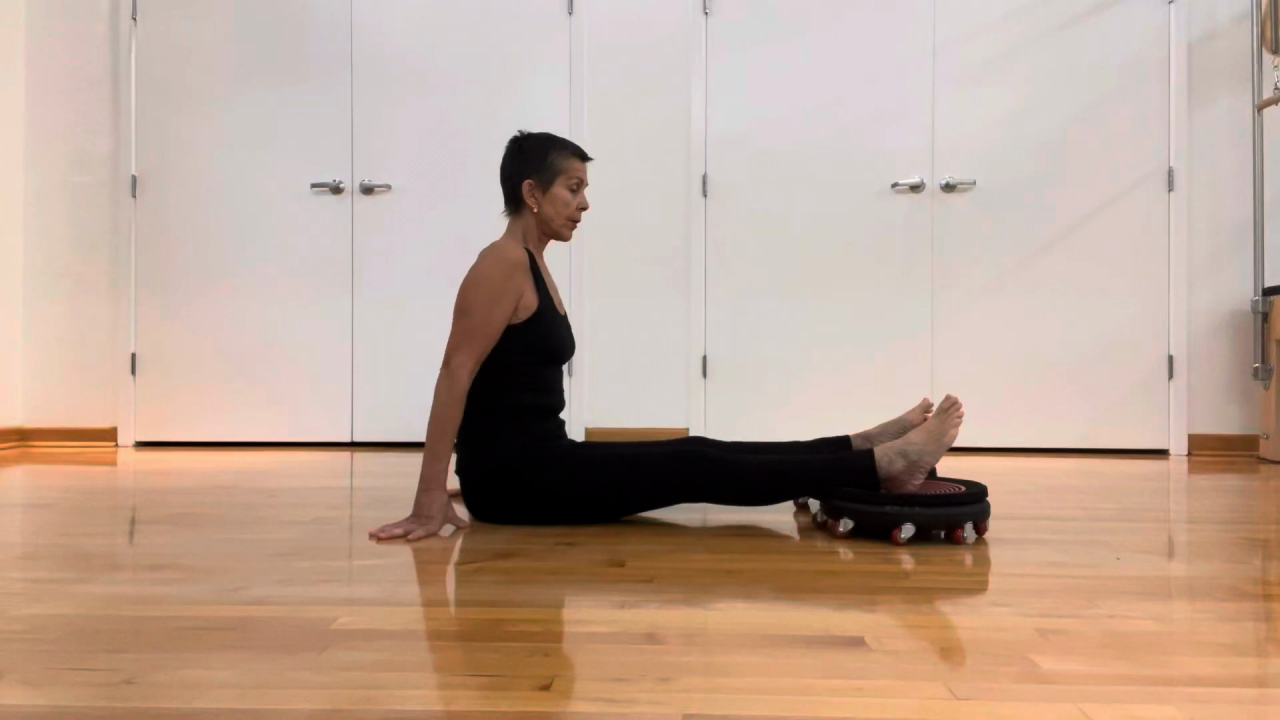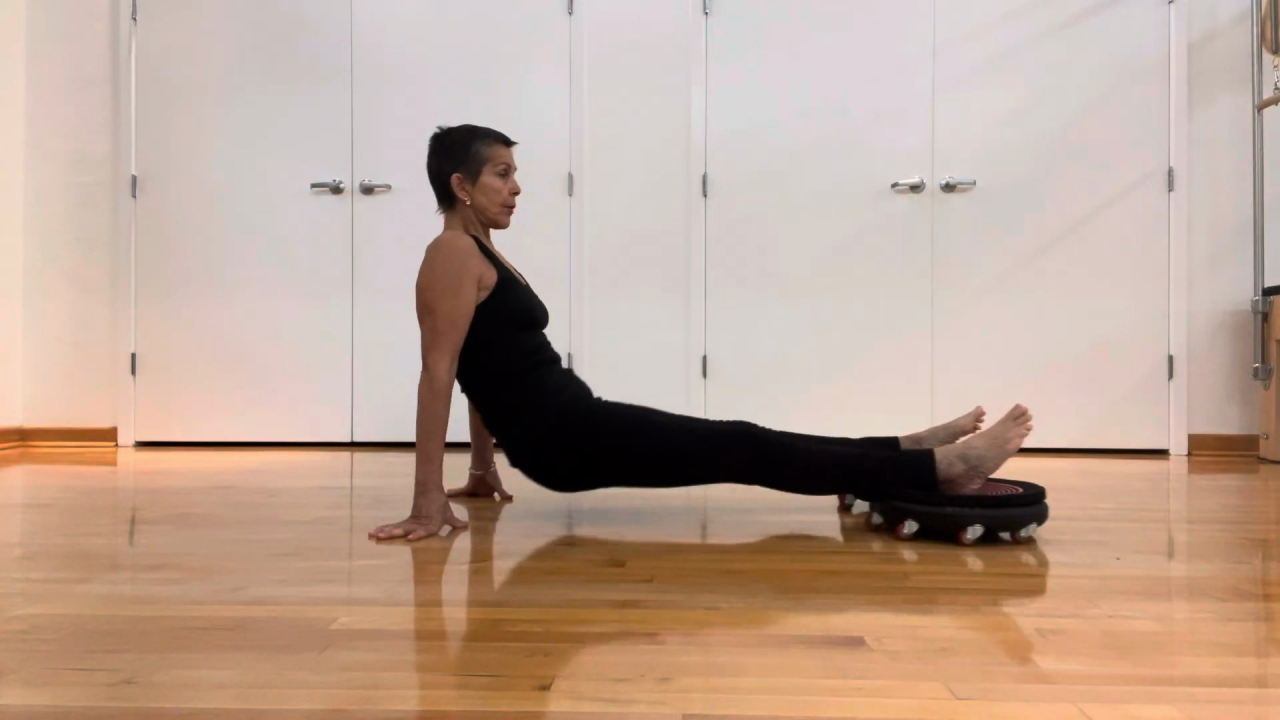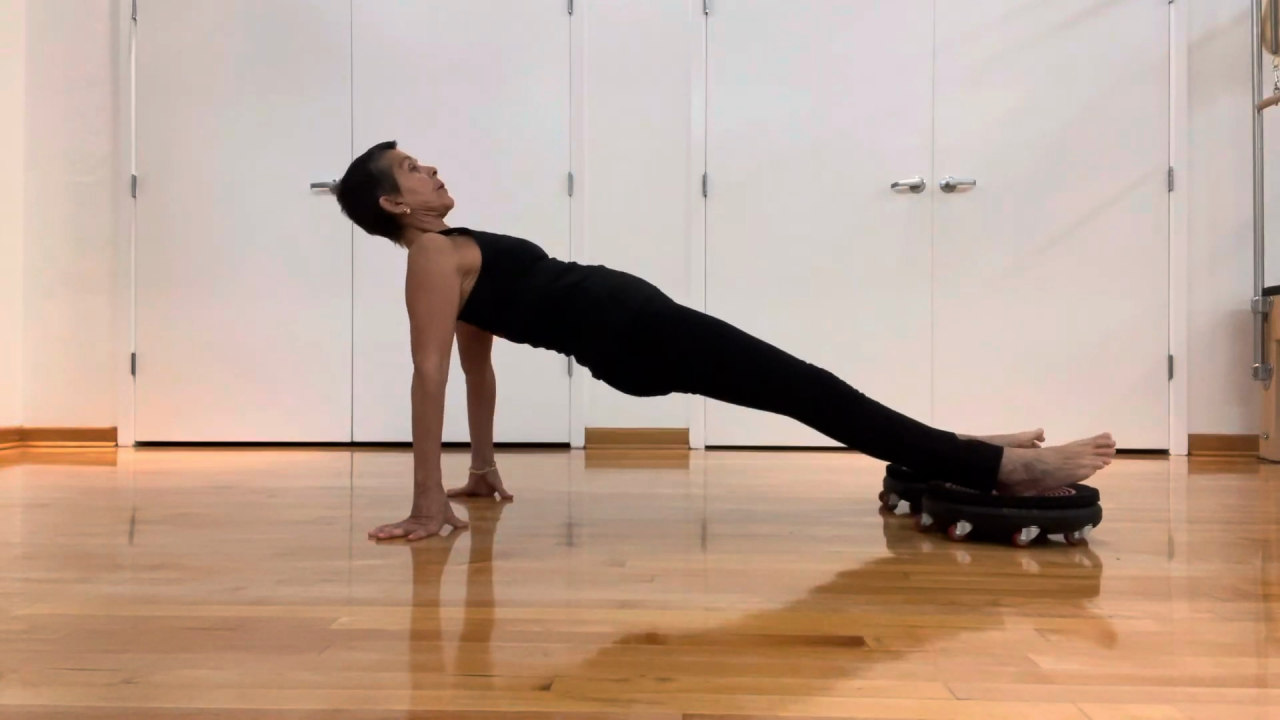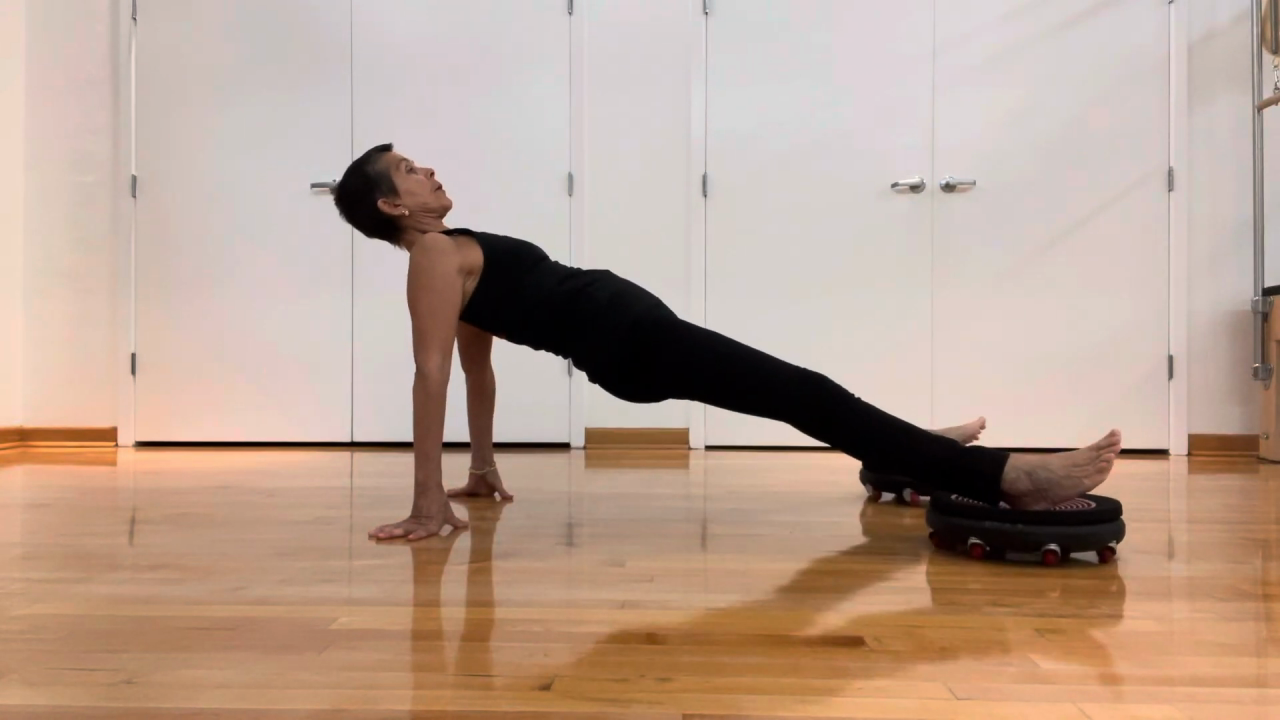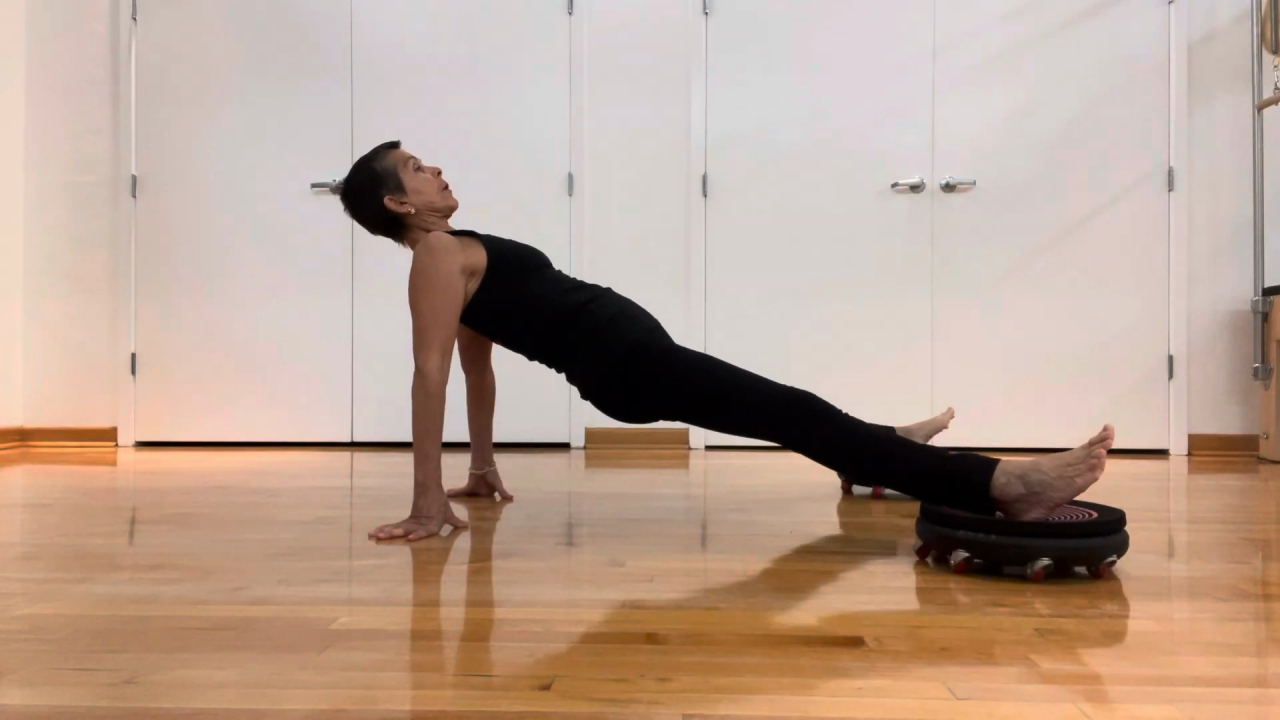
dt=0.7s
person 1, frame 1
left shoulder: (533, 266)
right shoulder: (503, 263)
right elbow: (456, 372)
right wrist: (429, 500)
left hip: (538, 461)
right hip: (508, 477)
left knee: (695, 456)
right knee: (691, 471)
left ankle: (861, 447)
right ankle: (882, 464)
person 1, frame 2
left shoulder: (483, 254)
right shoulder: (452, 254)
left elbow: (482, 363)
right elbow: (437, 372)
left wrist: (485, 467)
right wrist: (428, 502)
left hip: (570, 424)
right hip: (555, 436)
left knee: (736, 442)
right knee: (739, 451)
left ankle: (912, 452)
right ankle: (941, 469)
person 1, frame 3
left shoulder: (458, 254)
right shoulder: (431, 255)
left elbow: (477, 363)
right elbow: (431, 372)
right wrist: (427, 502)
left hip: (637, 319)
right hip: (633, 336)
left knee: (805, 390)
right knee: (810, 395)
left ankle: (978, 455)
right ankle: (1005, 469)
person 1, frame 4
left shoulder: (458, 256)
right shoulder: (434, 256)
left elbow: (477, 364)
right elbow: (433, 373)
right wrist: (428, 502)
left hip: (635, 325)
right hip: (628, 342)
left knee: (795, 392)
right knee: (802, 398)
left ankle: (917, 452)
right ankle: (1008, 478)
person 1, frame 5
left shoulder: (460, 255)
right shoulder: (437, 256)
left elbow: (478, 364)
right elbow: (432, 373)
right wrist: (429, 500)
left hip: (630, 346)
right hip: (624, 363)
left knee: (789, 412)
right knee: (795, 416)
left ankle: (888, 444)
right ankle: (1003, 484)
